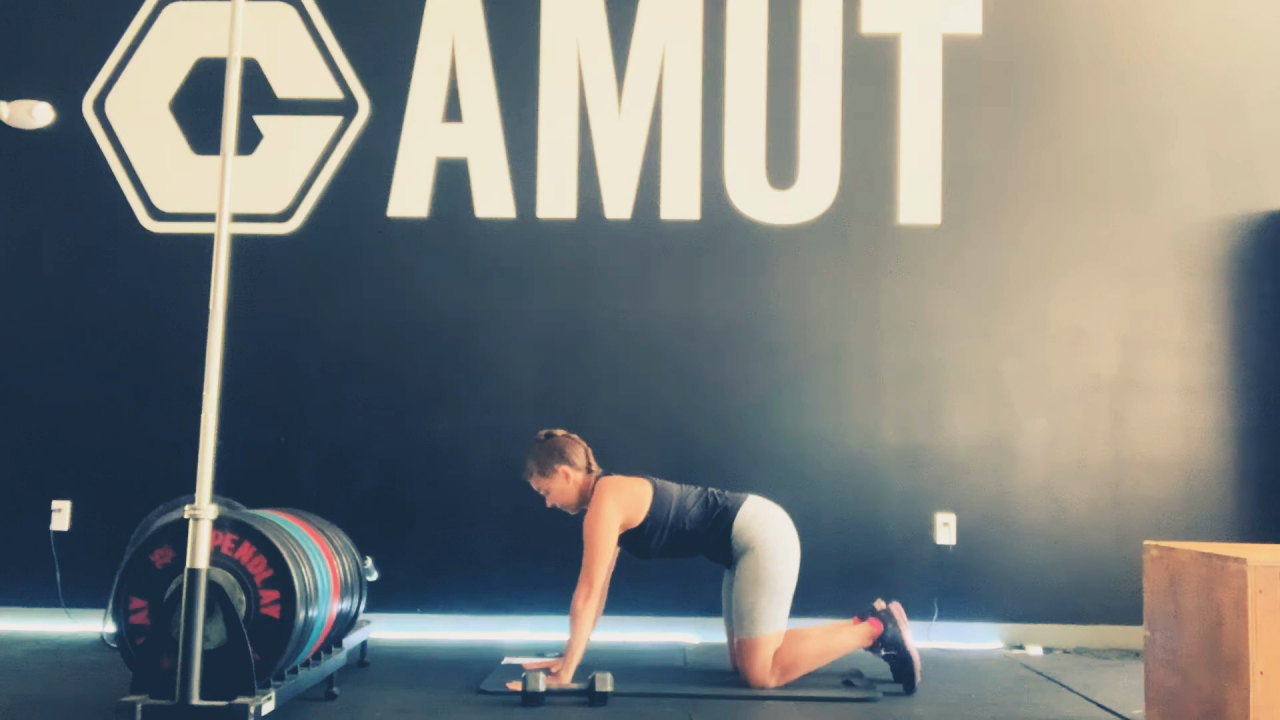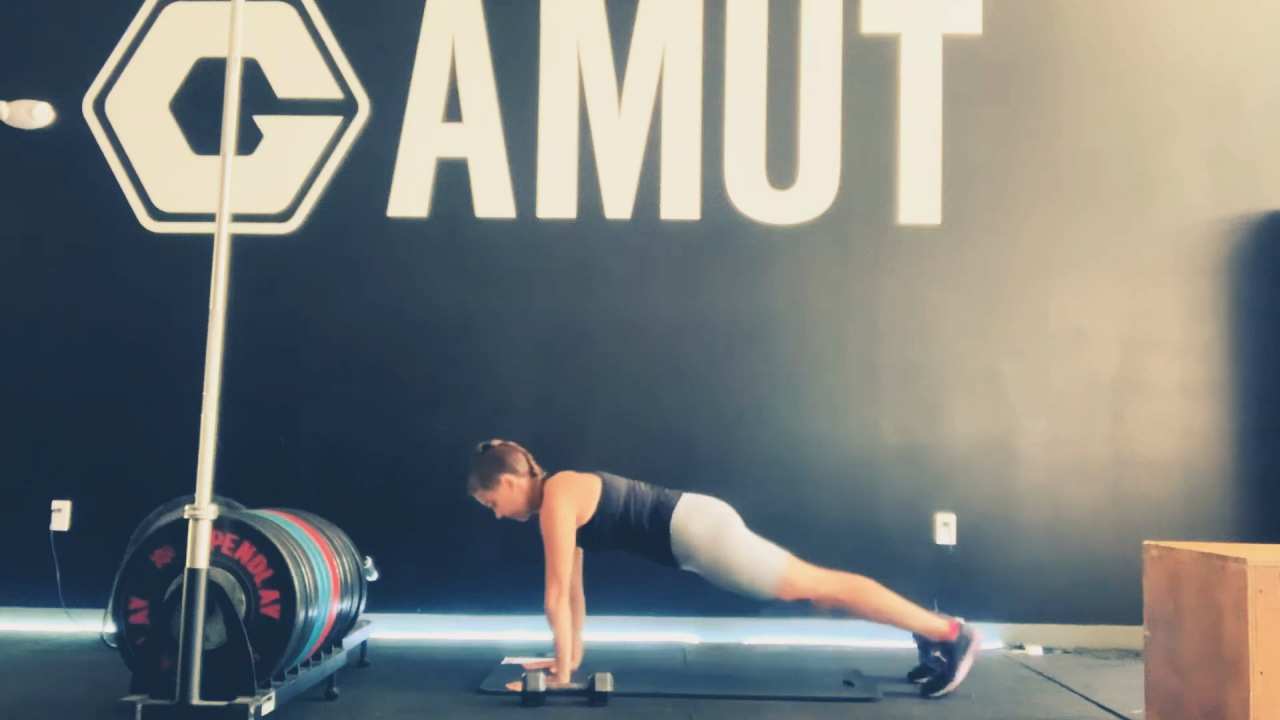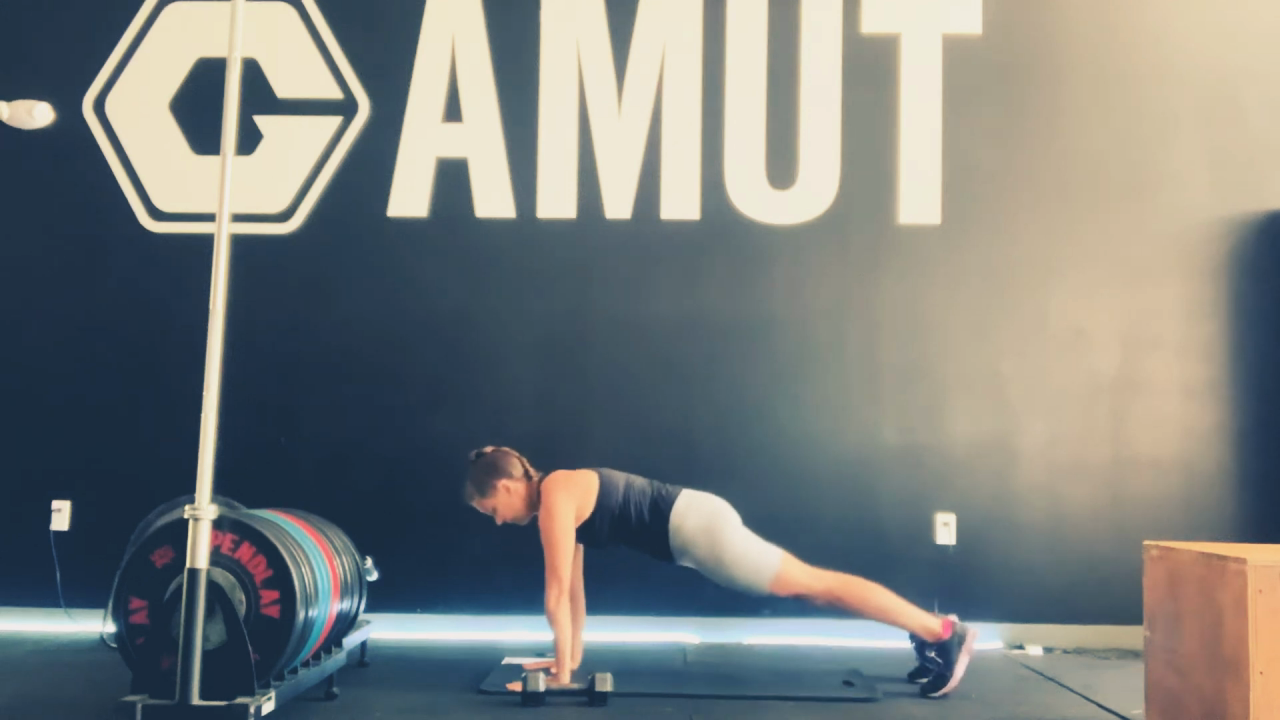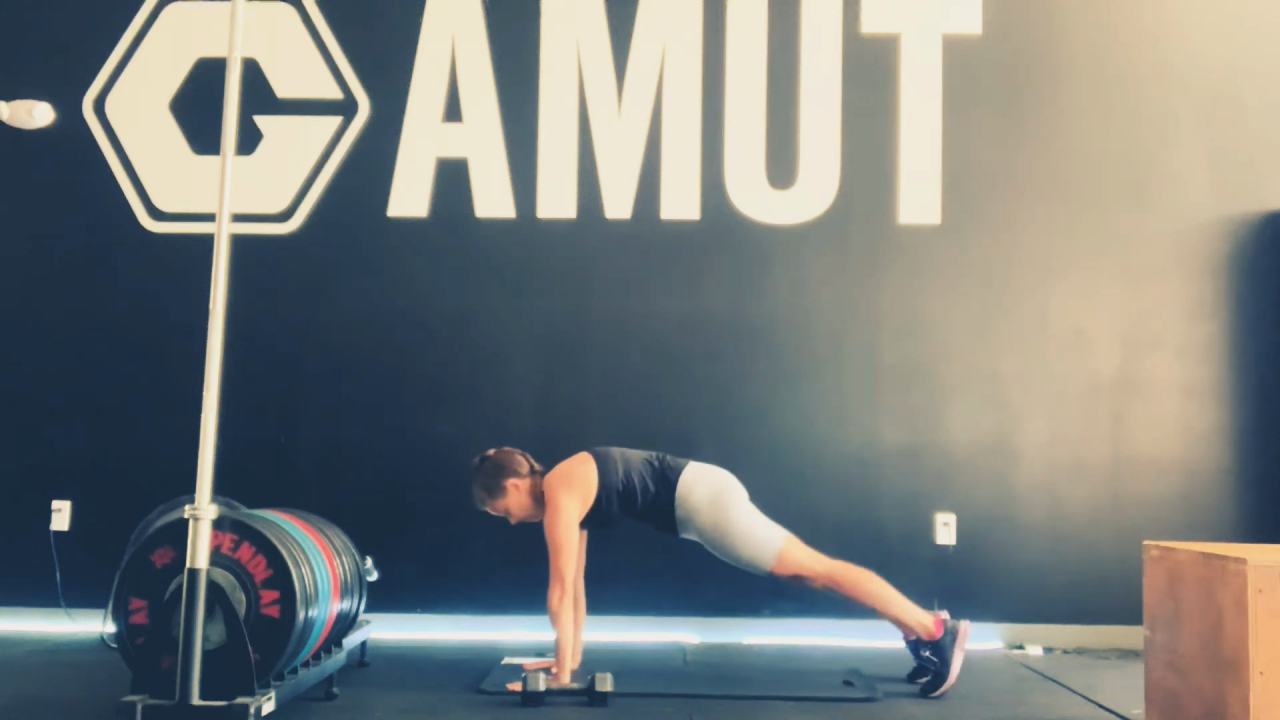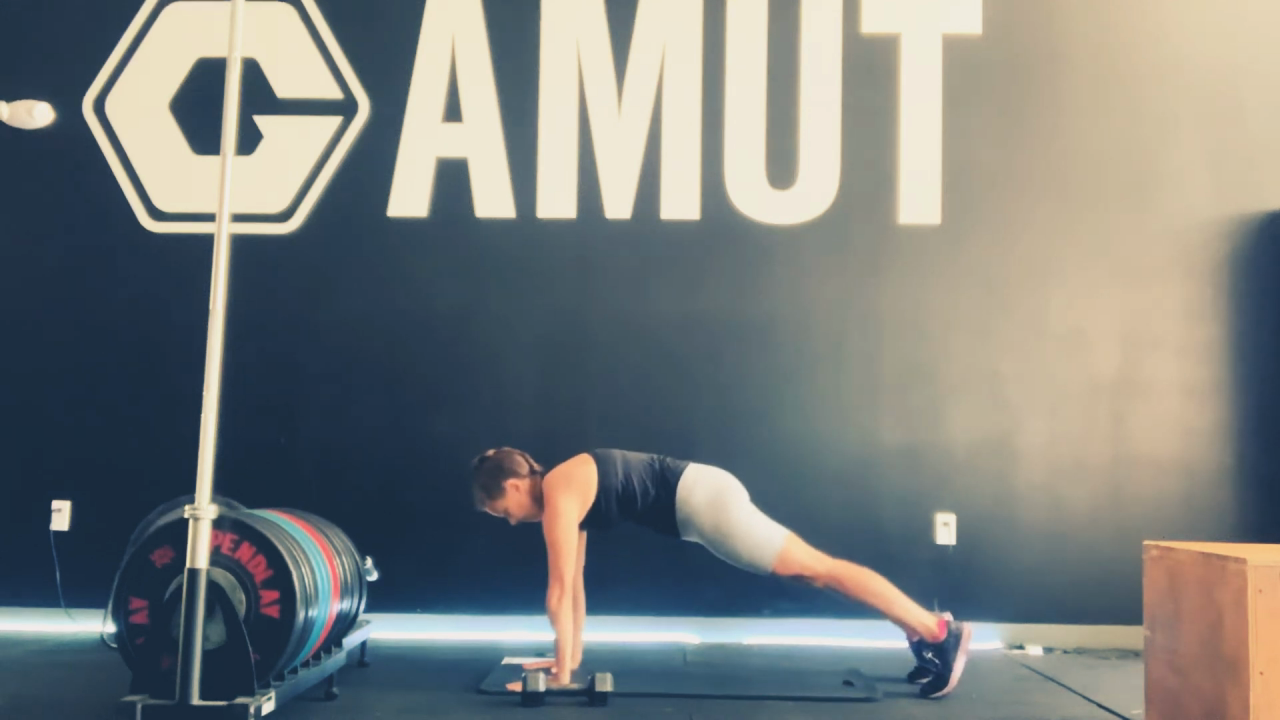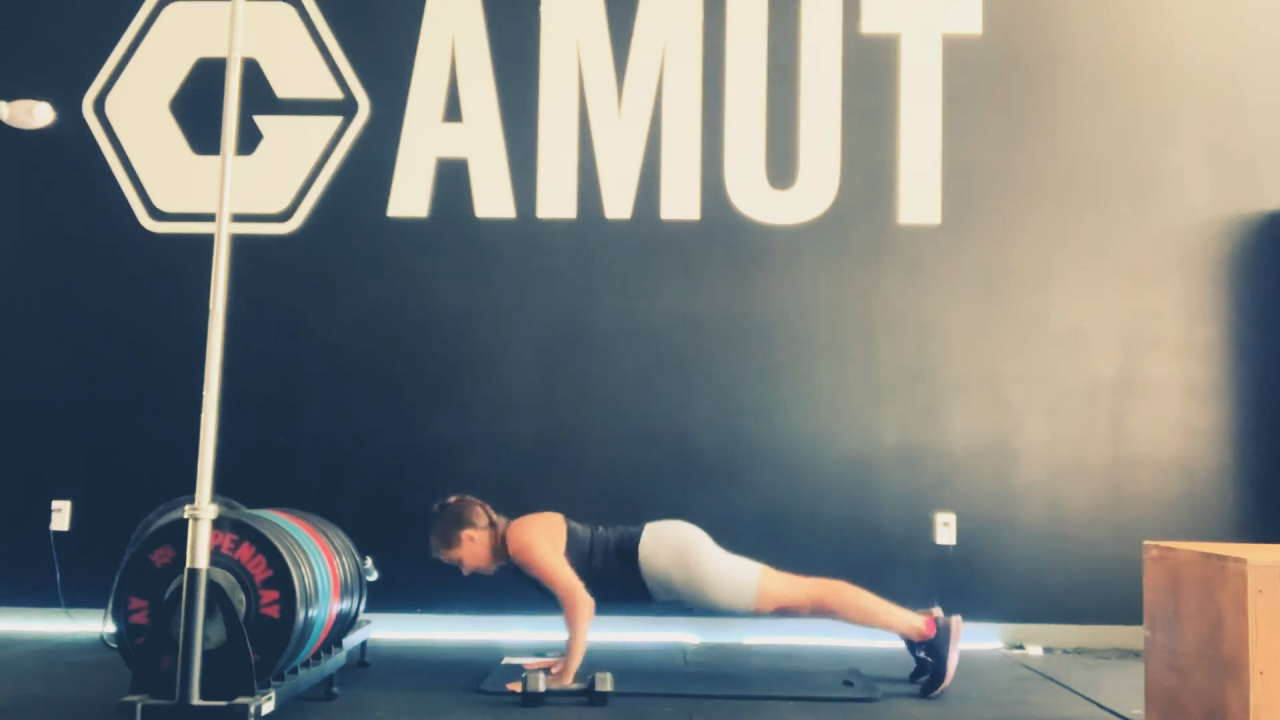
dt=0.7s
person 1, frame 1
left shoulder: (606, 499)
right shoulder: (607, 498)
left elbow: (587, 594)
right elbow: (597, 591)
left wrist: (566, 672)
right wrist: (567, 657)
left hip: (761, 535)
right hip: (747, 538)
left knee: (761, 675)
right knee: (743, 664)
left ankle: (876, 630)
right ankle: (864, 625)
person 1, frame 2
left shoulder: (556, 497)
right shoulder: (562, 499)
left elbow: (556, 592)
right elbow: (573, 585)
left wrist: (562, 670)
right wrist: (572, 653)
left hip: (697, 530)
right hip: (695, 527)
left knee: (820, 589)
right knee: (816, 586)
left ankle: (950, 633)
right ankle: (933, 633)
person 1, frame 3
left shoulder: (554, 496)
right shoulder: (561, 497)
left elbow: (557, 591)
right elbow: (573, 585)
left wrist: (564, 671)
right wrist: (573, 654)
left hip: (695, 527)
right hip: (689, 527)
left knee: (816, 585)
right knee: (810, 587)
left ankle: (942, 633)
right ankle: (928, 634)
person 1, frame 4
left shoulder: (559, 491)
right shoulder: (567, 493)
left elbow: (561, 587)
right elbow: (574, 581)
left wrist: (561, 671)
right wrist: (572, 655)
left hip: (700, 499)
right hip: (695, 497)
left knee: (815, 568)
right knee: (804, 572)
left ankle: (936, 630)
right ankle: (920, 634)
person 1, frame 5
left shoulder: (558, 493)
right shoulder: (566, 492)
left elbow: (560, 589)
right elbow: (574, 581)
left wrist: (563, 668)
right wrist: (573, 654)
left hip: (699, 501)
right hip: (695, 500)
left knee: (816, 569)
right knee: (810, 571)
left ankle: (938, 634)
right ankle: (922, 635)
person 1, frame 6
left shoulder: (520, 541)
right shoulder: (527, 535)
left elbow: (580, 600)
right elbow: (580, 590)
left wrist: (569, 669)
right wrist: (569, 654)
left hip: (668, 559)
right hip: (663, 555)
left knee: (801, 595)
right knee: (795, 597)
left ankle: (929, 631)
right ankle: (919, 626)
